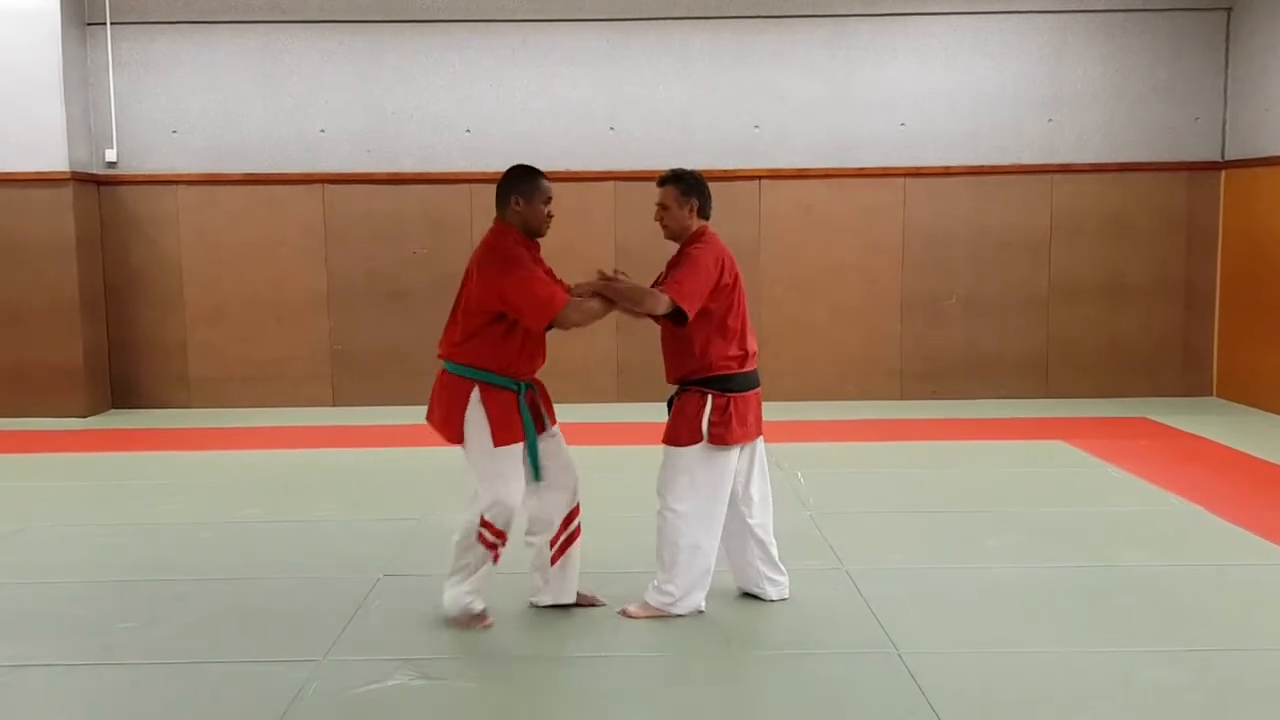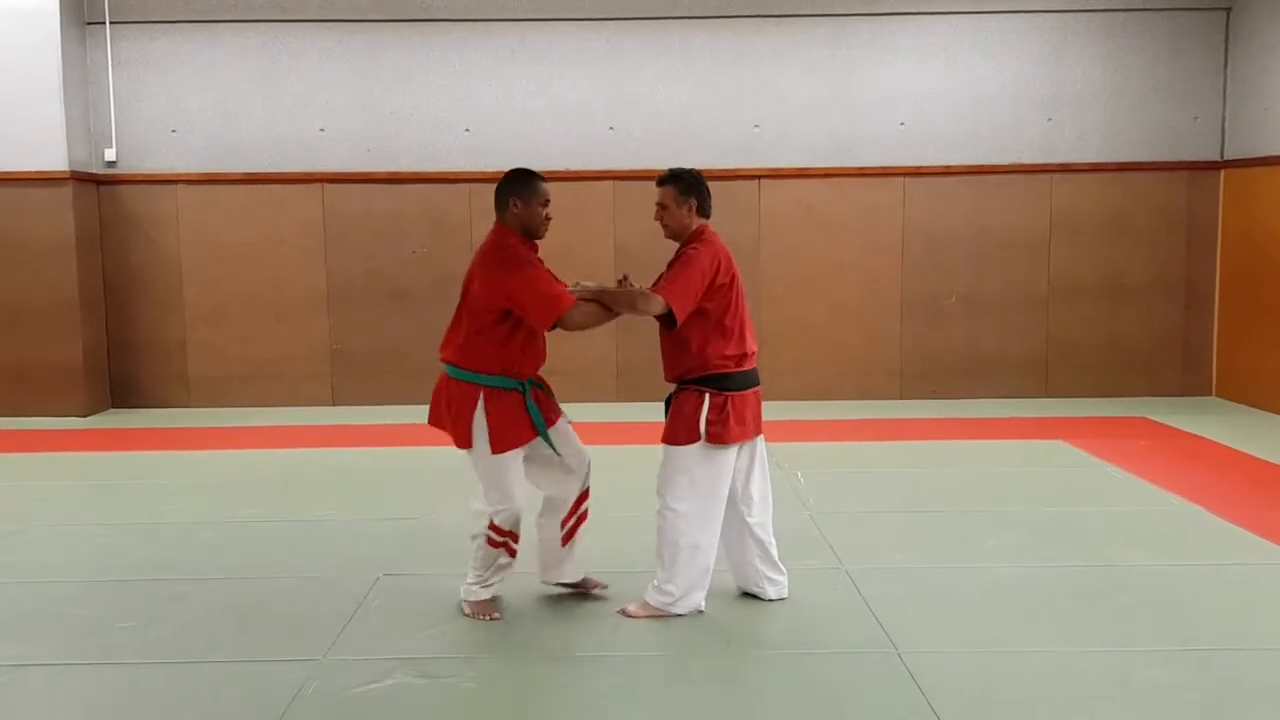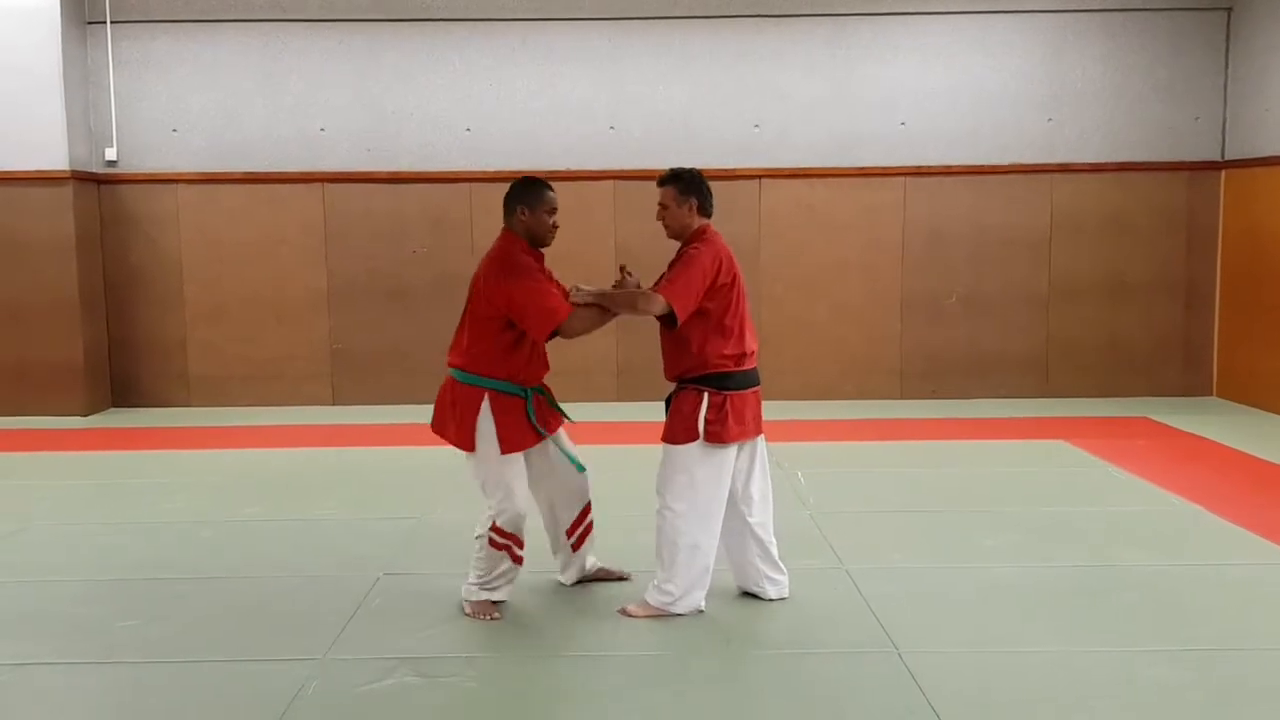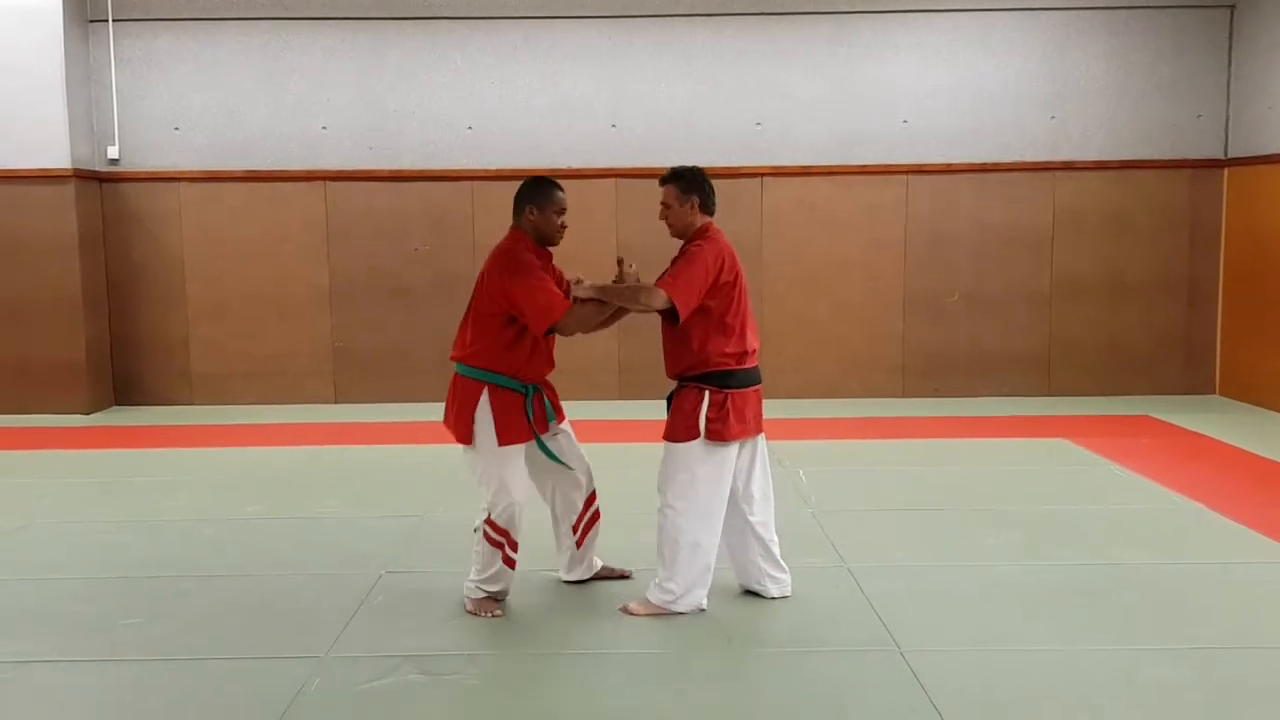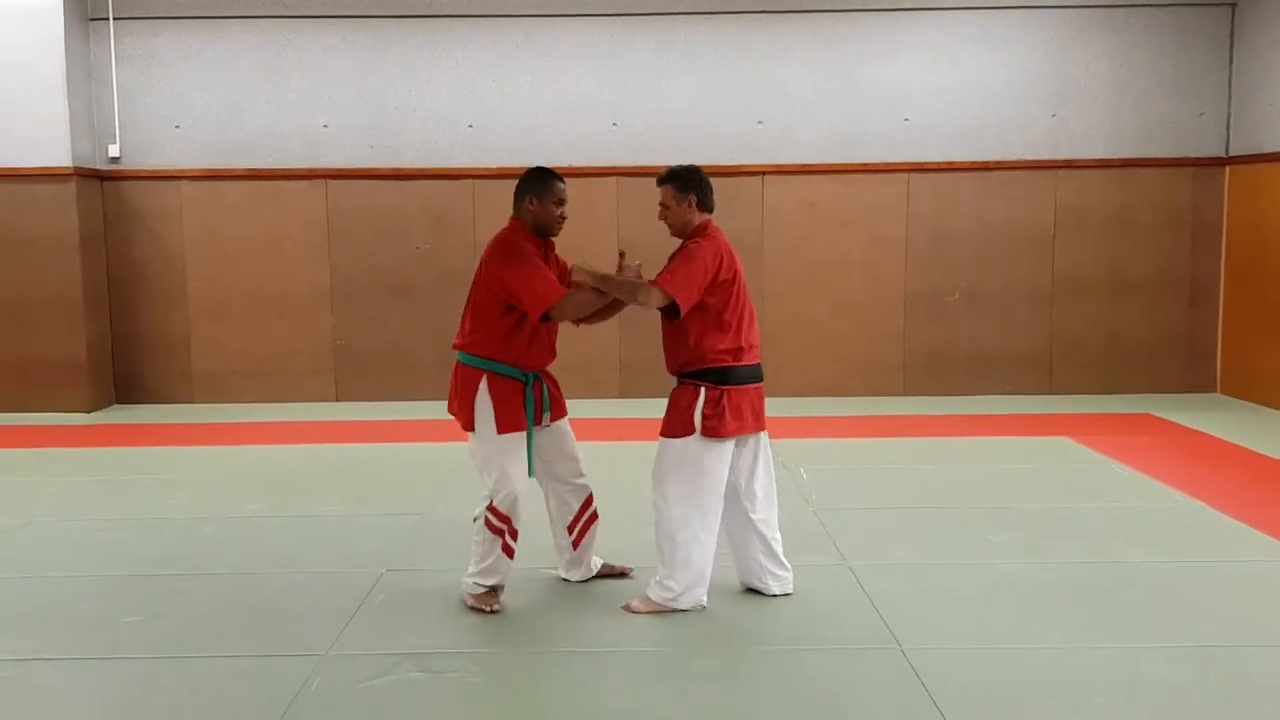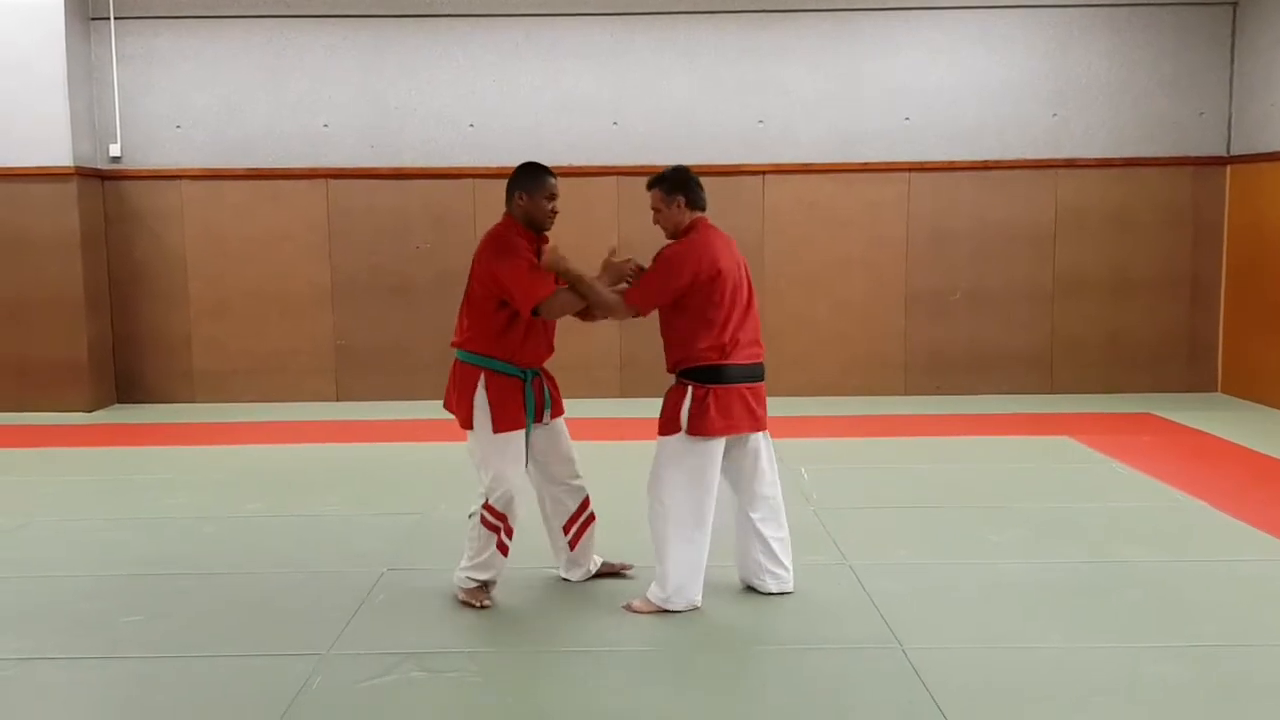
dt=0.1s
person 1, frame 1
left shoulder: (520, 251)
right shoulder: (502, 257)
left elbow: (563, 300)
right elbow: (566, 316)
left wrist: (598, 290)
right wrist: (615, 298)
left hip: (518, 393)
right hip: (480, 396)
left knee: (558, 484)
right knee: (500, 498)
left ankle: (555, 588)
right ankle: (461, 597)
person 1, frame 2
left shoulder: (519, 253)
right shoulder: (504, 258)
left elbow: (566, 306)
right elbow: (571, 317)
left hip: (518, 391)
right hip: (482, 398)
left knee: (570, 467)
right knee: (506, 502)
left ankle: (562, 570)
right ankle: (479, 591)
person 1, frame 3
left shoulder: (526, 261)
right shoulder: (509, 266)
left elbow: (567, 314)
right elbow: (568, 326)
left hip: (521, 397)
right hip: (486, 402)
left knee: (569, 478)
right knee: (509, 506)
left ankle: (575, 567)
right ankle: (482, 591)
person 1, frame 4
left shoulder: (540, 262)
right shoulder: (513, 262)
left elbow: (579, 320)
right elbow: (567, 323)
left wrist: (623, 302)
left hip: (528, 393)
right hip: (489, 397)
left knee: (573, 474)
right knee: (506, 500)
left ankle: (580, 565)
right ankle: (483, 589)
person 1, frame 5
left shoulder: (543, 252)
right shoulder: (510, 251)
left elbow: (583, 312)
right elbow: (564, 309)
left wrist: (623, 293)
left hip: (531, 384)
right hip: (491, 386)
left knee: (566, 474)
right knee: (507, 488)
left ankle: (580, 564)
right ankle: (481, 584)
person 1, frame 6
left shoulder: (537, 247)
right shoulder: (503, 245)
left elbow: (584, 309)
right elbow: (550, 306)
left wrist: (620, 284)
right wrist: (602, 279)
left hip: (528, 381)
right hip: (489, 382)
left knee: (561, 475)
right knee: (502, 484)
left ankle: (580, 564)
right ankle: (473, 579)
person 2, frame 1
left shoulder: (704, 255)
right shoulder: (690, 256)
left elbow: (659, 302)
right elbow: (656, 310)
left wrist: (606, 285)
right wrist: (614, 289)
left hip: (712, 398)
right hip: (731, 394)
left knee: (685, 498)
right knee: (745, 497)
left ankle: (674, 597)
right ankle: (767, 582)
person 2, frame 2
left shoulder: (702, 255)
right shoulder: (699, 253)
left elbow: (652, 304)
right elbow: (668, 309)
left wrist: (596, 292)
right wrist: (629, 295)
left hip: (711, 399)
right hip: (732, 394)
left knee: (685, 498)
right knee: (745, 496)
left ankle: (674, 596)
right ankle: (766, 581)
person 2, frame 3
left shoulder: (703, 254)
right shoulder: (702, 253)
left elbow: (654, 305)
right elbow: (669, 308)
left wrist: (596, 295)
right wrist: (633, 293)
left hip: (711, 397)
right hip: (733, 393)
left knee: (685, 498)
right knee: (745, 495)
left ankle: (674, 596)
right ankle: (767, 581)
person 2, frame 4
left shoulder: (704, 252)
right shoulder: (710, 250)
left elbow: (657, 300)
right elbow: (673, 305)
left wrist: (598, 290)
right wrist: (625, 290)
left hip: (713, 396)
right hip: (736, 390)
left knee: (687, 496)
right knee: (746, 493)
left ankle: (676, 593)
right ankle: (768, 578)
person 2, frame 5
left shoulder: (703, 249)
right shoulder: (709, 247)
left elbow: (653, 297)
right elbow: (673, 301)
left wrist: (597, 279)
right wrist: (627, 282)
left hip: (711, 392)
right hip: (739, 386)
left knee: (681, 492)
right knee: (748, 490)
left ankle: (677, 591)
right ankle: (770, 576)
person 2, frame 6
left shoulder: (683, 253)
right shoulder: (720, 244)
left elbow: (619, 306)
left wrist: (568, 272)
right wrist: (650, 276)
left hip: (709, 390)
right hip: (747, 384)
left knee: (679, 492)
right knee: (756, 487)
left ankle: (677, 592)
right ankle: (772, 574)
